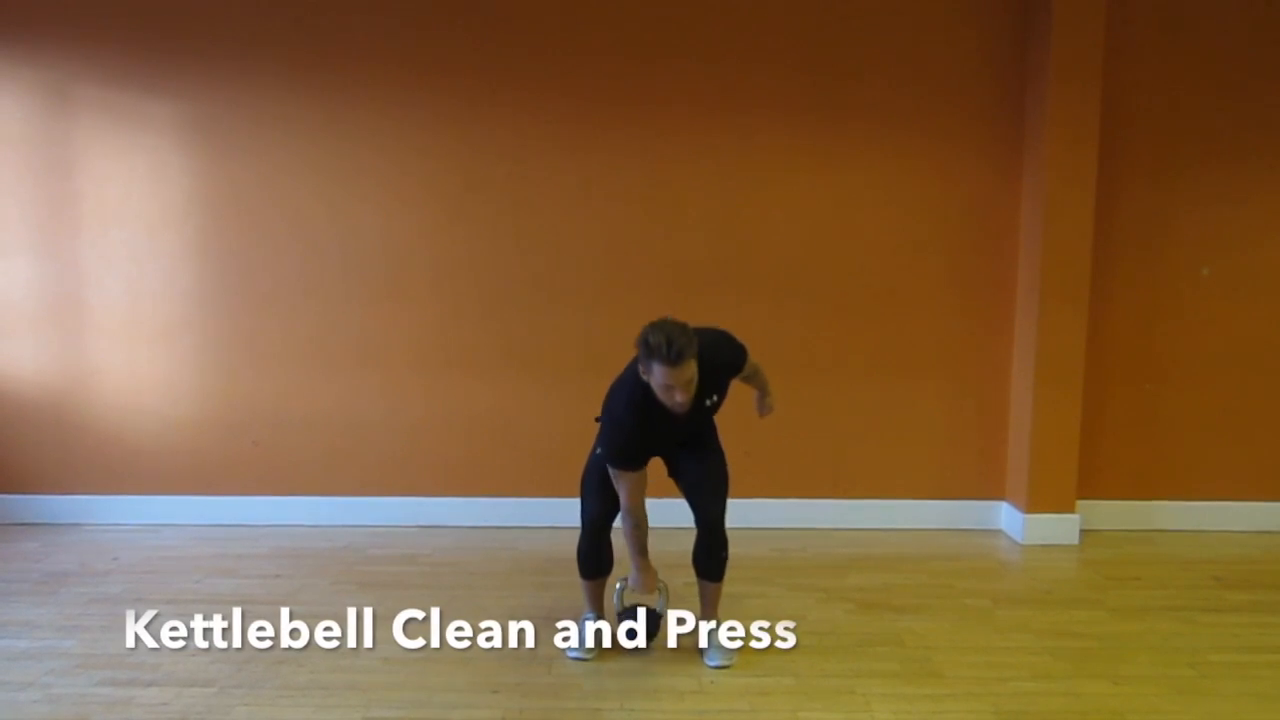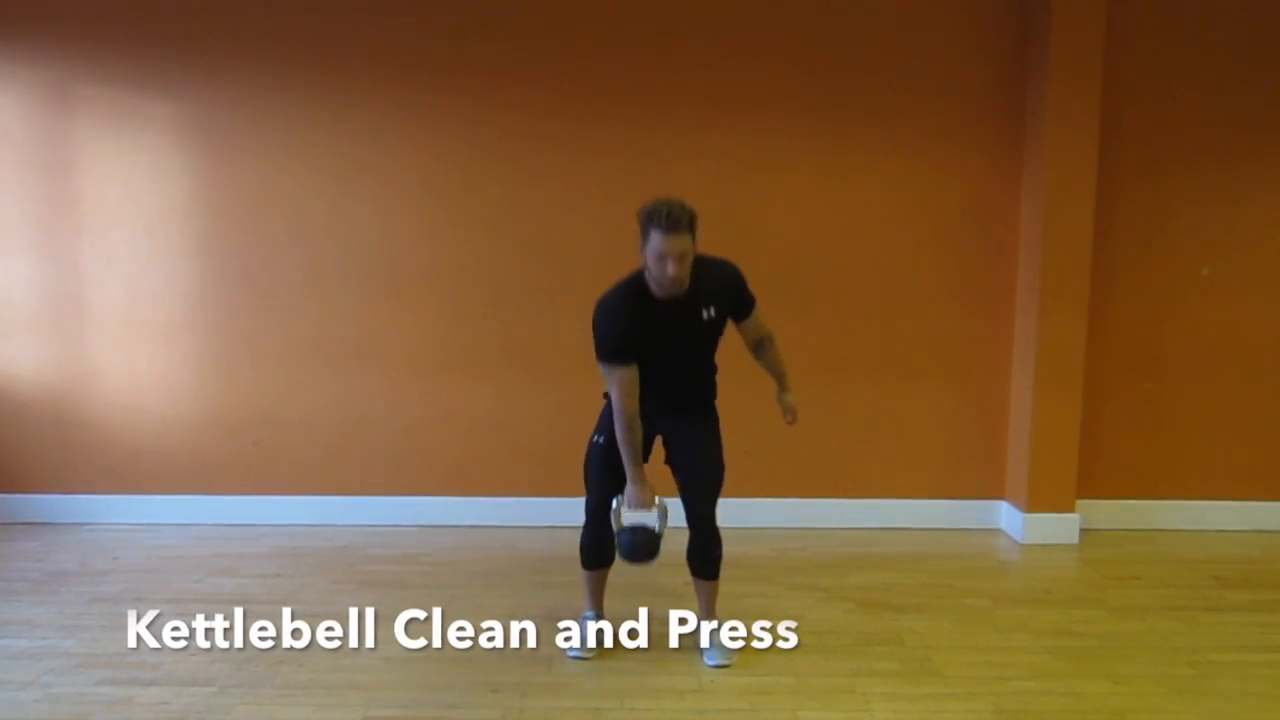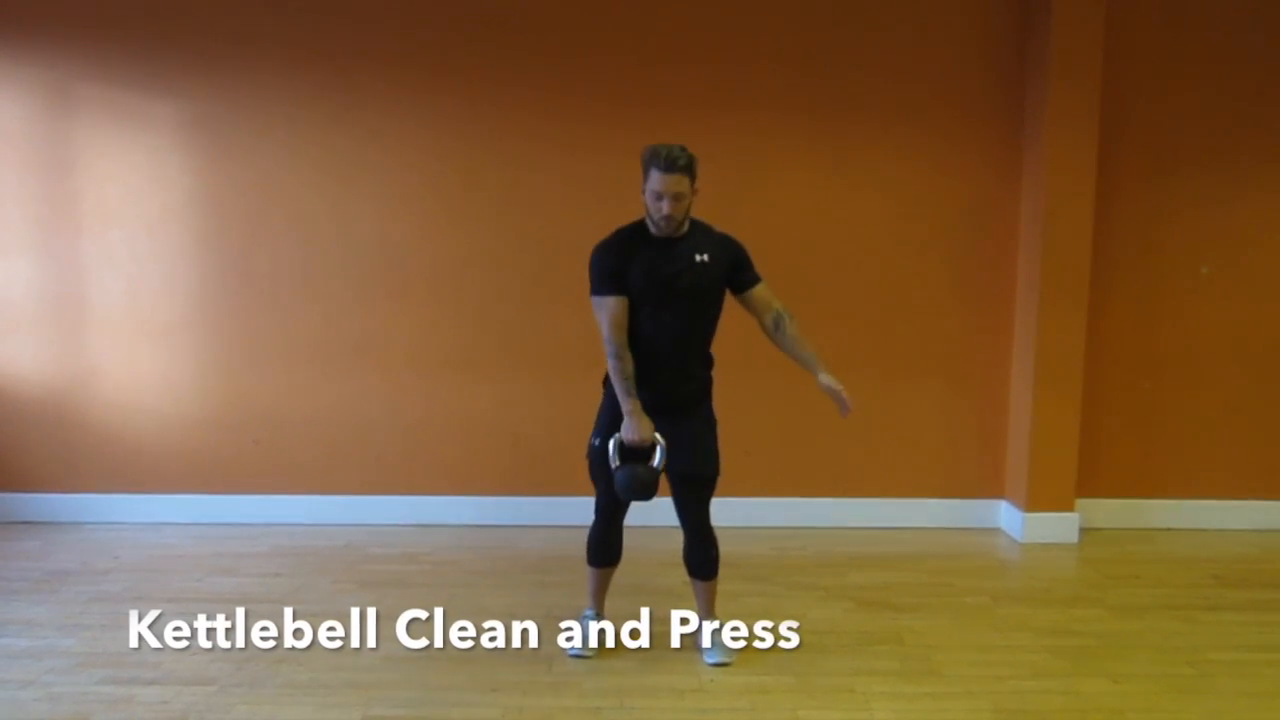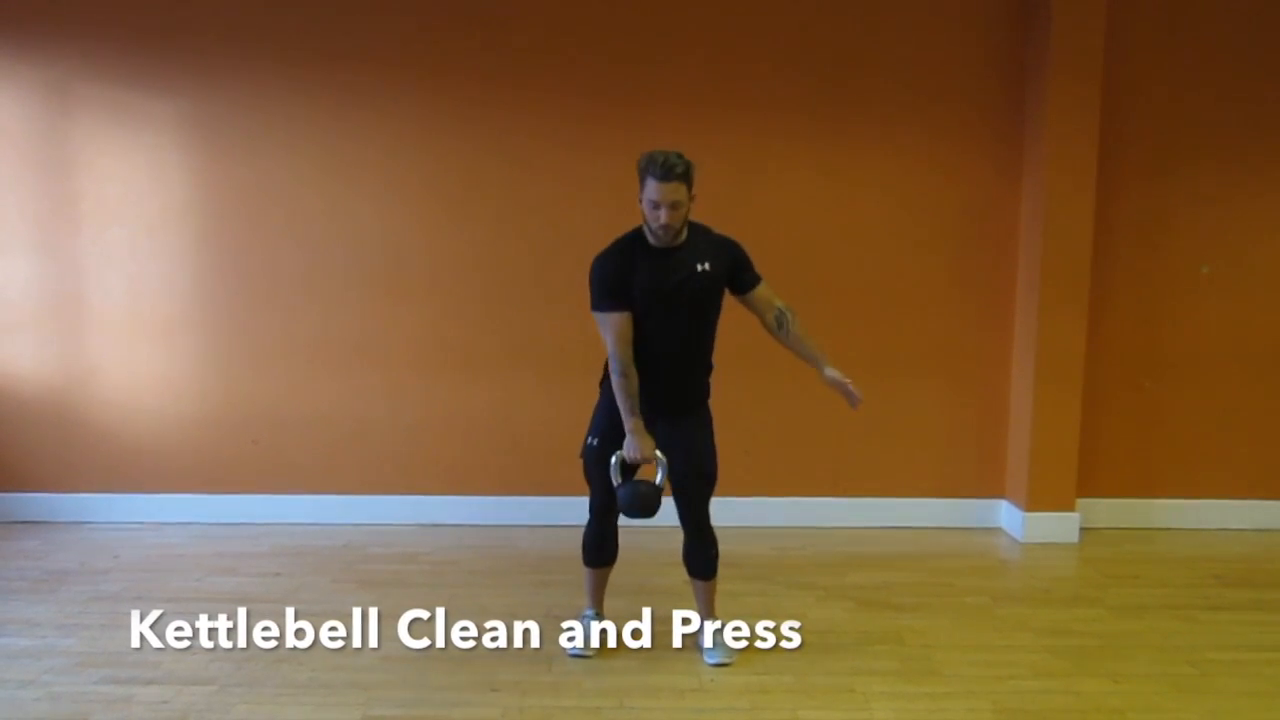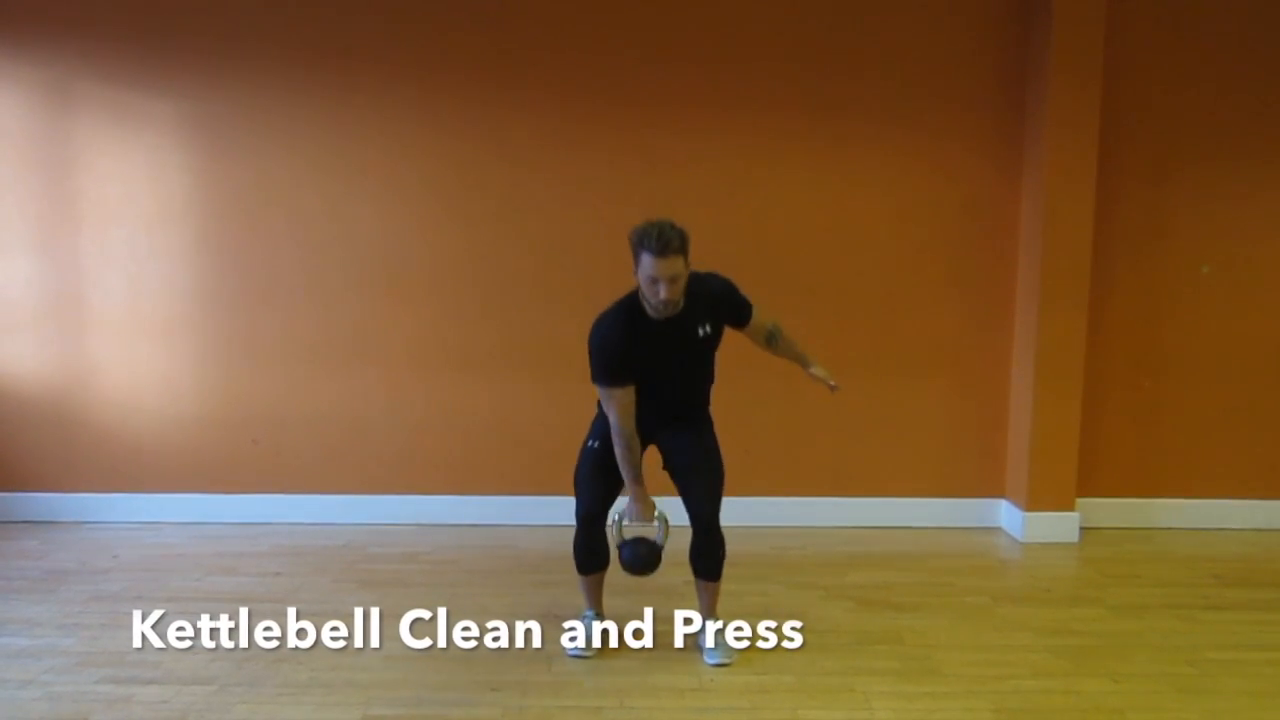
dt=0.3s
person 1, frame 1
left shoulder: (718, 350)
right shoulder: (624, 409)
left elbow: (747, 367)
right elbow: (631, 503)
left wrist: (764, 392)
right wrist: (640, 566)
left hip: (695, 434)
right hip: (627, 436)
left knee: (711, 520)
right knee: (595, 519)
left ankle: (709, 625)
right ankle: (593, 618)
person 1, frame 2
left shoulder: (722, 279)
right shoulder: (617, 308)
left elbow: (757, 335)
right elbow: (625, 400)
left wrist: (783, 388)
right wrist: (635, 483)
left hip: (693, 408)
right hip: (629, 414)
left knee: (702, 515)
right knee: (599, 509)
left ankle: (709, 625)
right ankle: (592, 616)
person 1, frame 3
left shoulder: (721, 249)
right shoulder: (615, 252)
left elbow: (770, 313)
right elbow: (614, 338)
left wrist: (818, 372)
right wrist: (630, 412)
left hip: (689, 409)
right hip: (625, 404)
left knee: (695, 519)
right knee: (608, 511)
left ankle: (709, 626)
right ankle: (593, 617)
person 1, frame 4
left shoulder: (719, 251)
right shoulder: (612, 263)
left elbow: (771, 312)
right elbow: (619, 352)
left wrist: (820, 366)
right wrist: (634, 430)
left hip: (686, 408)
right hip: (624, 402)
left knee: (695, 517)
right knee: (603, 508)
left ankle: (709, 627)
right ankle: (593, 616)
person 1, frame 5
left shoulder: (714, 294)
right shoulder: (611, 330)
left elbow: (763, 329)
right elbow: (622, 424)
left wrist: (807, 364)
right wrist: (636, 495)
left hip: (688, 417)
right hip: (625, 419)
left knee: (706, 517)
right knee: (589, 513)
left ankle: (709, 623)
right ankle: (593, 615)
